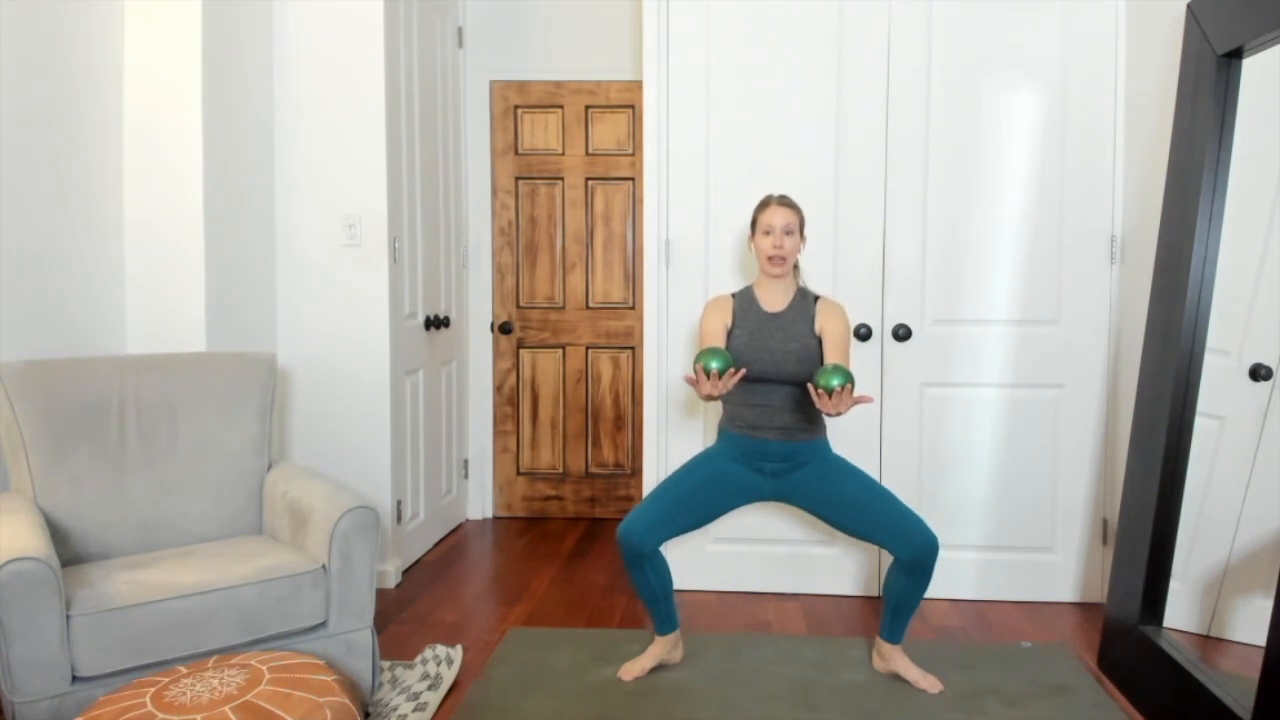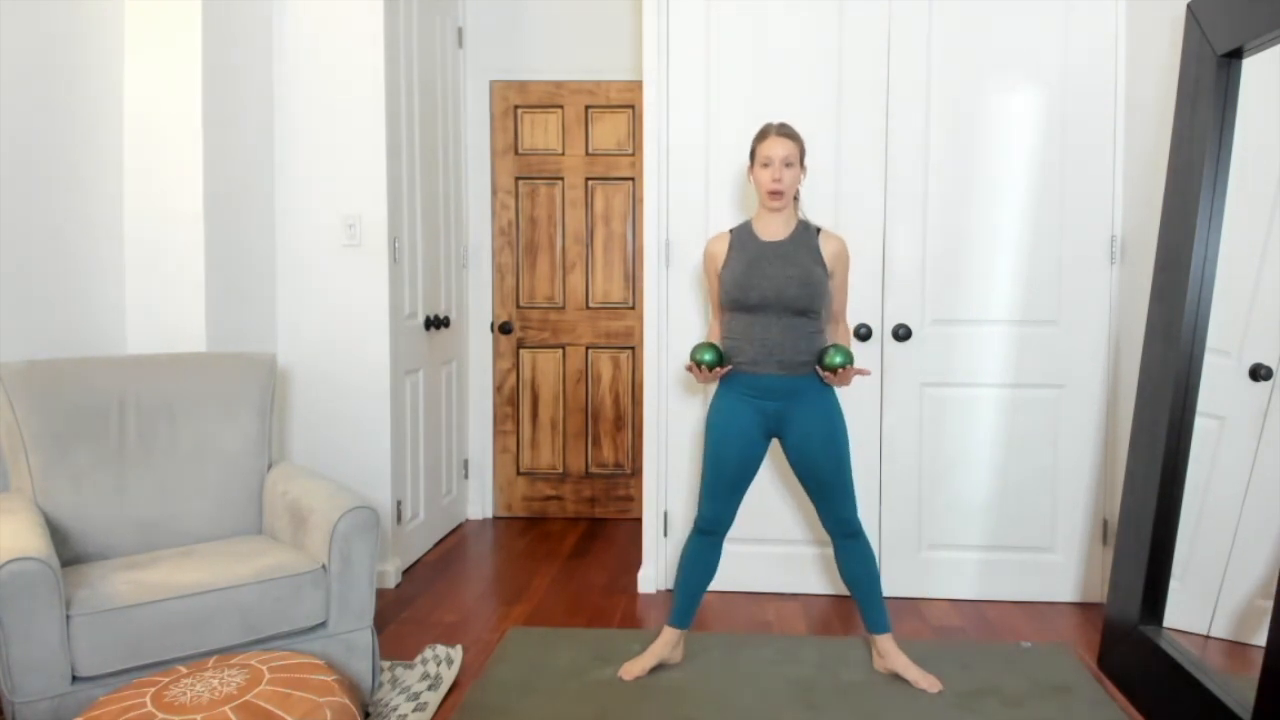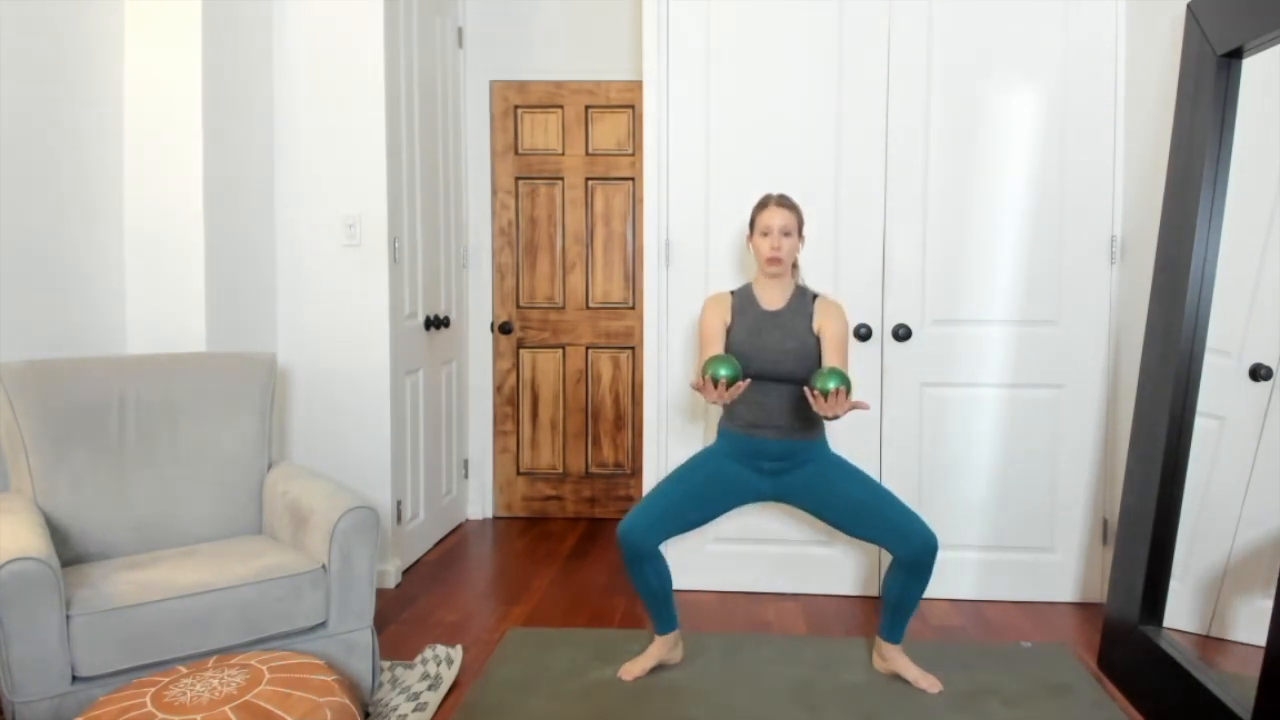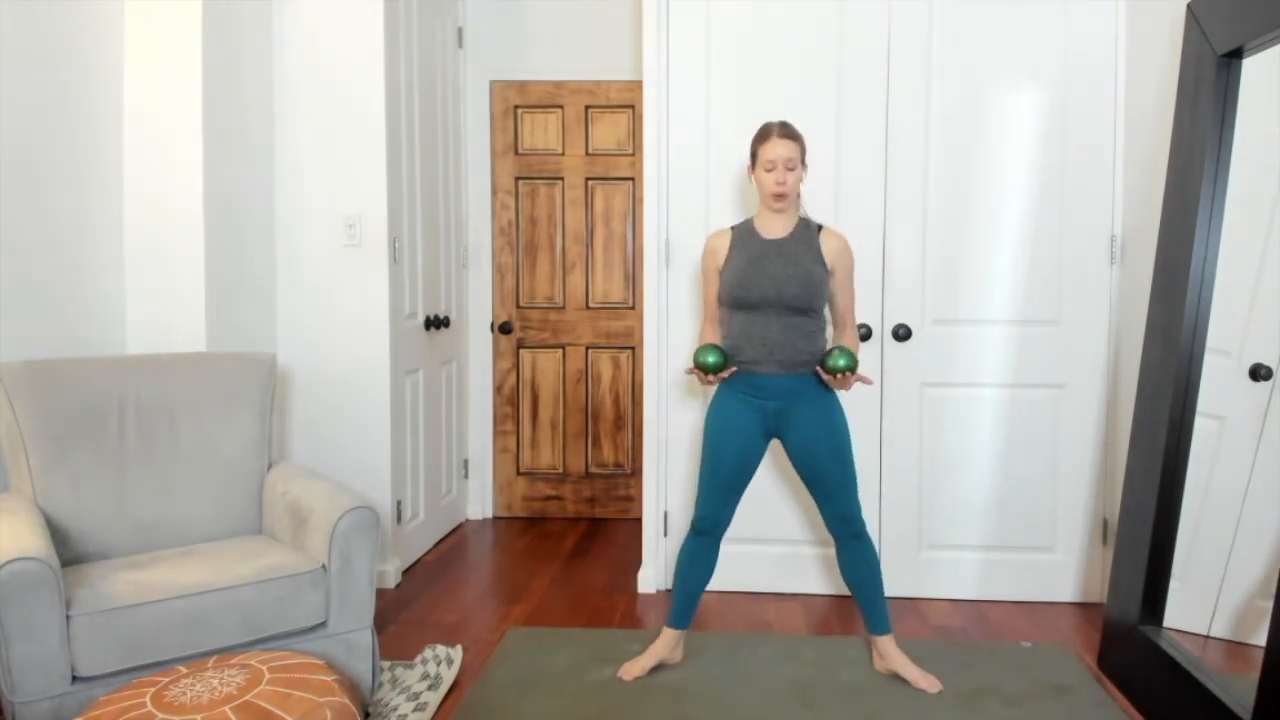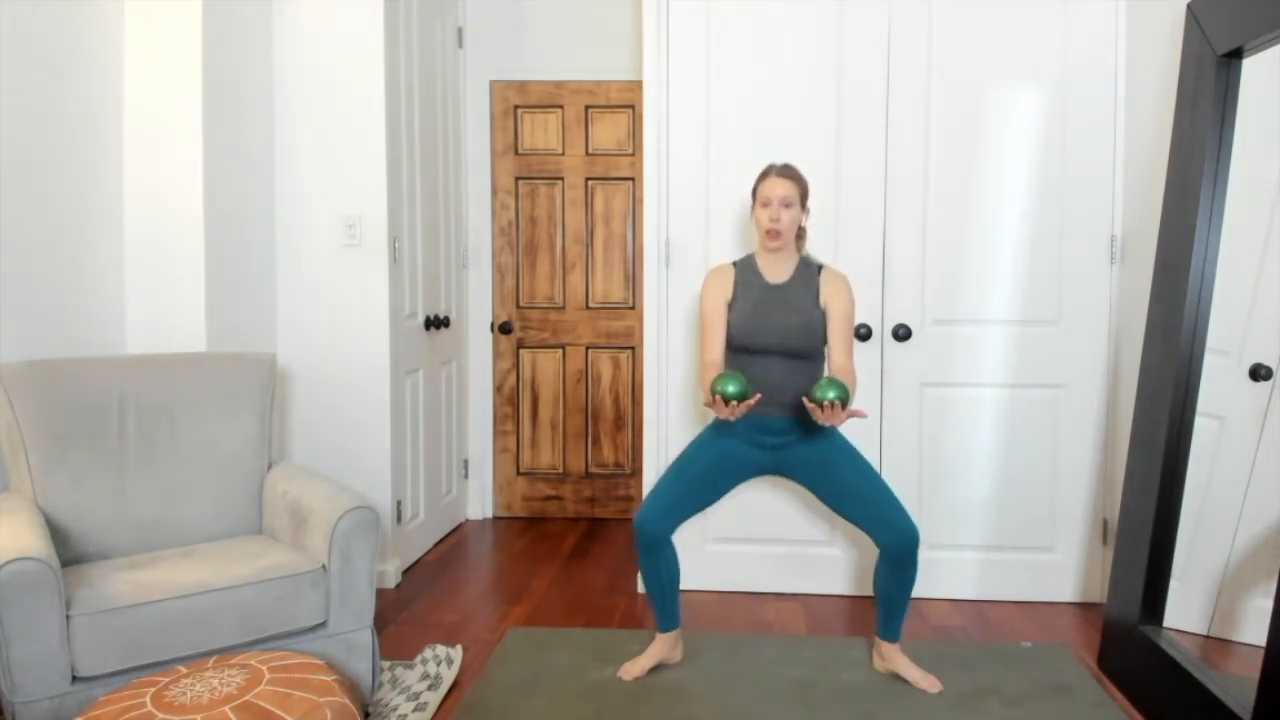
dt=1s
person 1, frame 1
left shoulder: (826, 313)
right shoulder: (722, 309)
left elbow: (839, 388)
right elbow: (708, 376)
left wrist: (838, 403)
right wrist: (708, 388)
left hip: (808, 458)
right hip: (735, 455)
left knee: (919, 545)
right knee: (634, 536)
left ankle: (889, 650)
right ankle: (667, 641)
person 1, frame 2
left shoulder: (828, 248)
right shoulder: (722, 247)
left elbow: (836, 323)
left wrist: (842, 364)
right wrist: (707, 362)
left hip: (809, 399)
right hip: (739, 398)
left knee: (844, 524)
right knee: (710, 523)
left ankle: (885, 647)
right ankle: (670, 640)
person 1, frame 3
left shoulder: (825, 312)
right shoulder: (720, 307)
left elbow: (837, 389)
right elbow: (711, 377)
left wrist: (835, 407)
right wrist: (715, 393)
left hip: (807, 458)
right hip: (734, 455)
left knee: (919, 544)
right knee: (634, 536)
left ankle: (889, 649)
right ankle: (667, 641)
person 1, frame 4
left shoulder: (830, 244)
right shoulder: (722, 244)
left elbow: (845, 325)
left wrist: (845, 367)
left hip: (810, 397)
right hip: (740, 397)
left knee: (848, 523)
right knee: (707, 522)
left ankle: (886, 648)
right ankle: (670, 641)
person 1, frame 5
left shoulder: (831, 284)
right shoulder: (723, 280)
left elbow: (842, 364)
right elbow: (712, 360)
left wrist: (836, 404)
right wrist: (718, 399)
left hip: (809, 435)
right hip: (737, 433)
left knee: (901, 536)
right knee: (649, 524)
left ankle: (888, 649)
right ankle: (667, 640)
